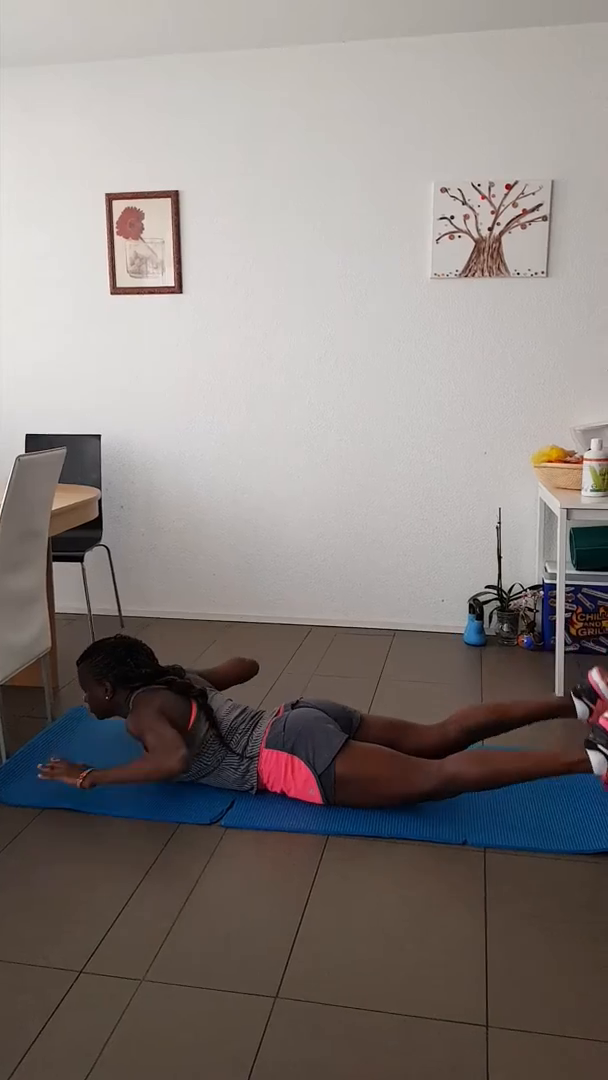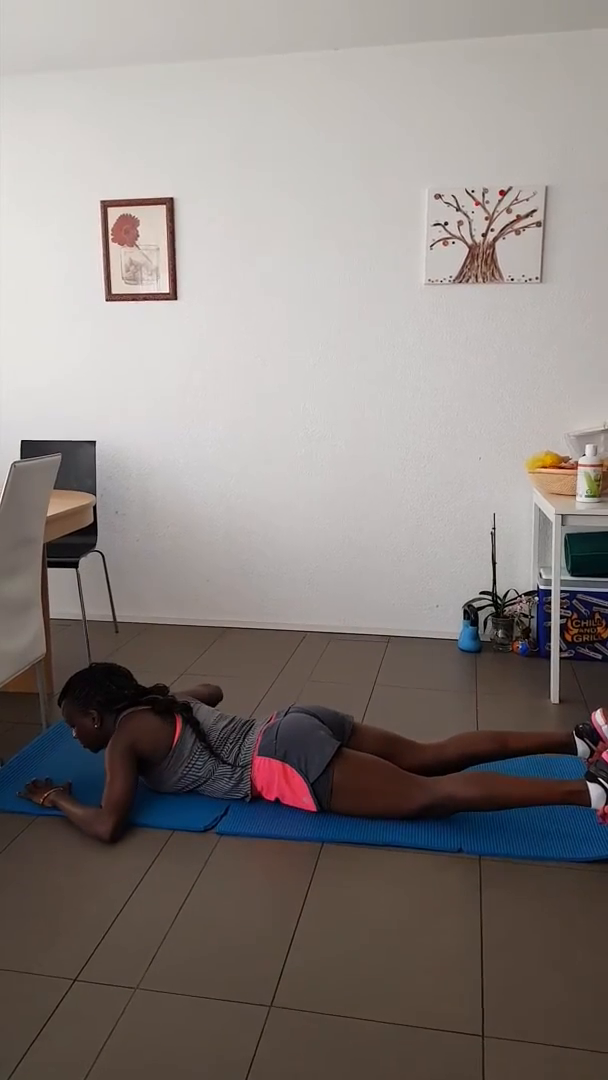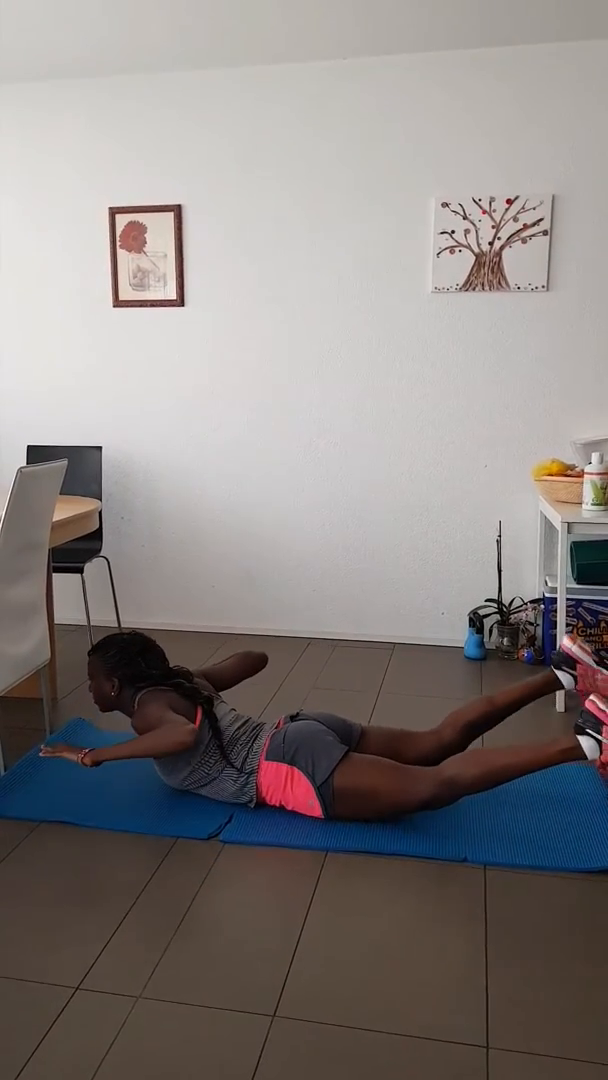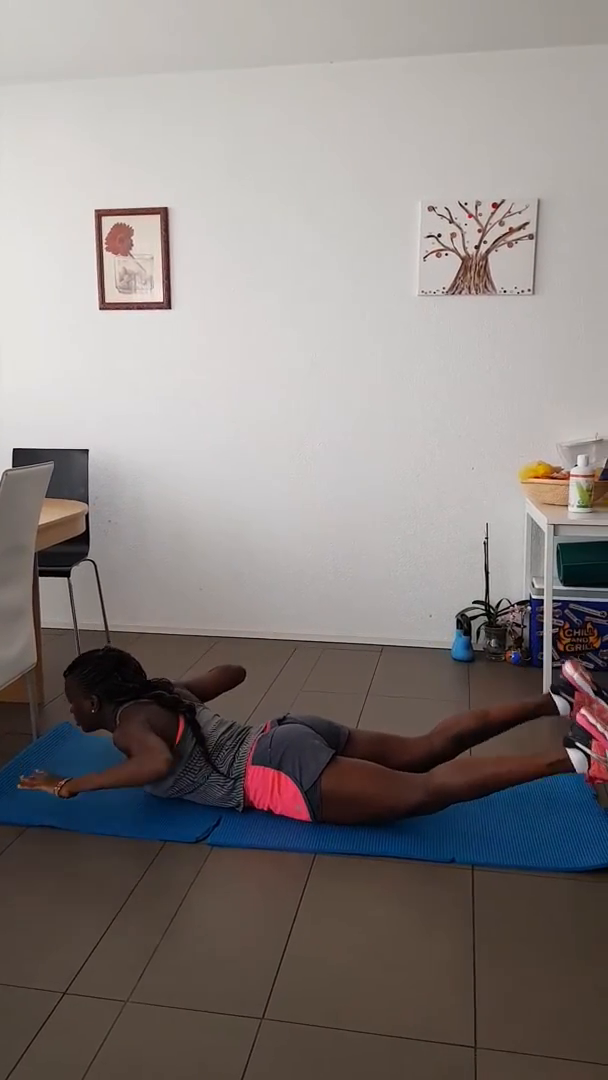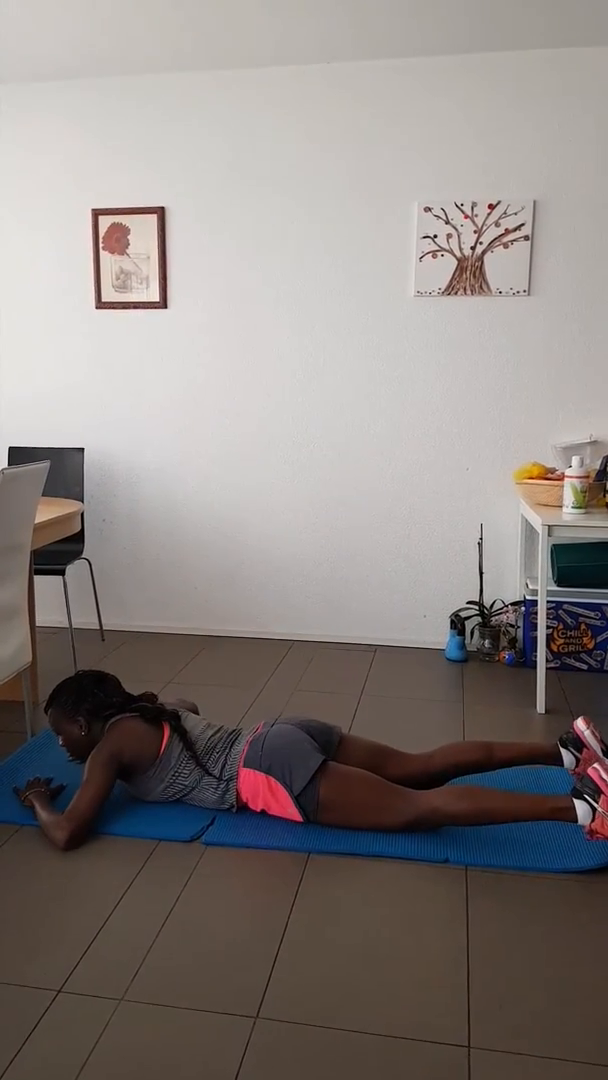
dt=1s
person 1, frame 1
left shoulder: (142, 711)
right shoulder: (181, 681)
left elbow: (176, 759)
right elbow: (246, 665)
left wrist: (90, 777)
left hip: (298, 758)
right hip: (305, 721)
left knee: (441, 777)
right knee: (443, 738)
person 1, frame 2
left shoulder: (125, 736)
right shoulder: (164, 703)
left elbow: (108, 826)
right elbow: (212, 688)
left wrist: (59, 800)
left hip: (290, 764)
right hip: (300, 728)
left knee: (434, 795)
right knee: (433, 757)
person 1, frame 3
left shoulder: (147, 709)
right shoulder: (184, 683)
left elbow: (183, 735)
right elbow: (256, 657)
left wrist: (96, 756)
left hip: (296, 769)
right hip: (303, 736)
left knee: (439, 783)
right knee: (438, 742)
right ankle: (558, 672)
person 1, frame 4
left shoulder: (128, 724)
right shoulder: (165, 693)
left elbow: (160, 762)
right elbow: (233, 671)
left wrist: (70, 785)
left hip: (283, 775)
right hip: (292, 739)
left knee: (426, 790)
right knee: (427, 749)
right ankle: (557, 698)
person 1, frame 5
left shoulder: (109, 747)
right shoulder: (149, 710)
left elbow: (66, 833)
left wrist: (38, 801)
left hip: (273, 775)
right hip: (286, 740)
left knee: (420, 808)
right knee: (420, 768)
